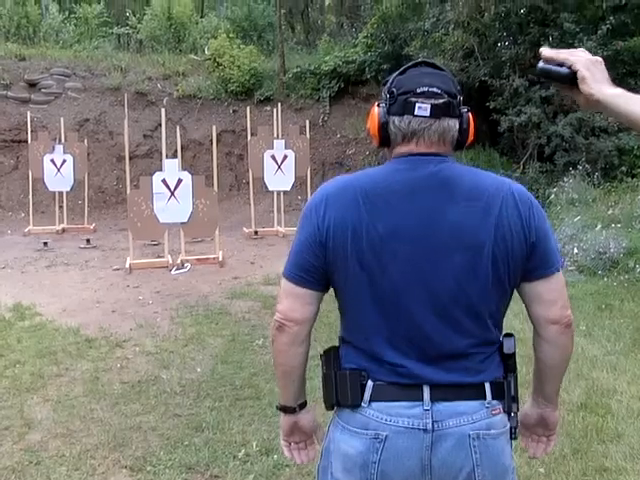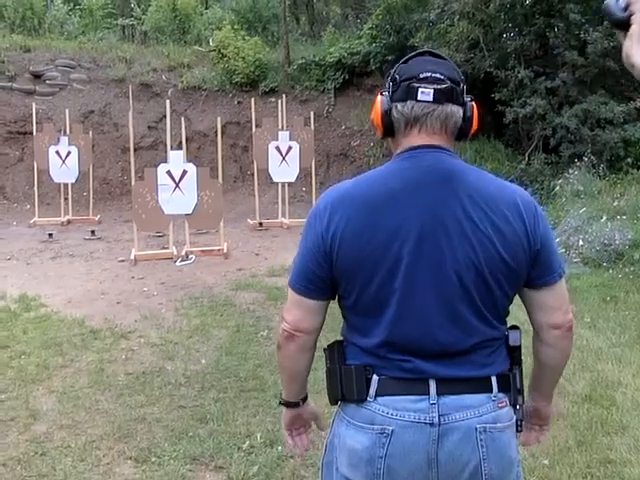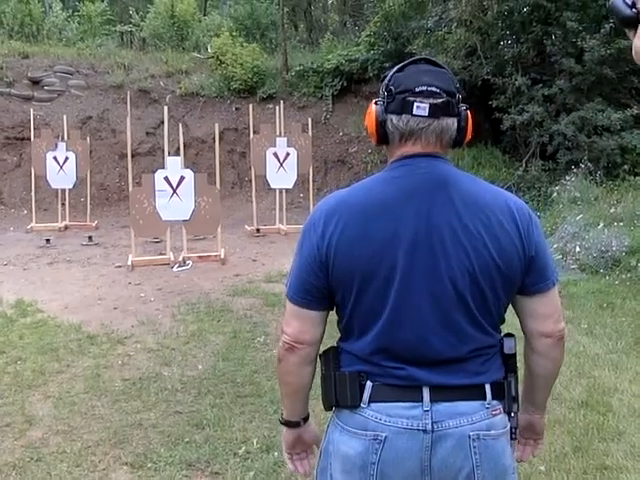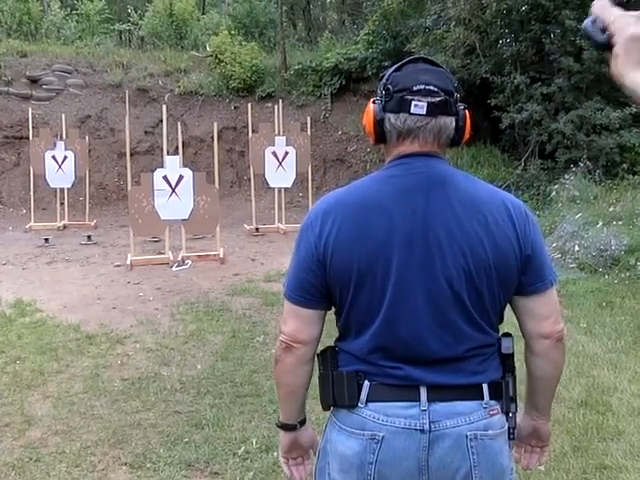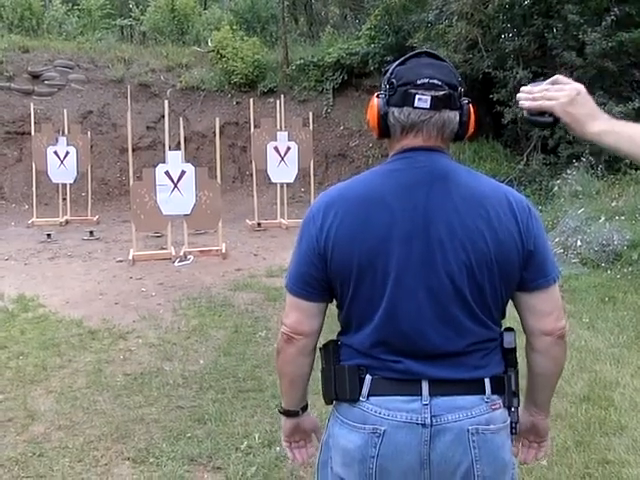
dt=0.3s
person 1, frame 1
left shoulder: (335, 201)
right shoulder: (512, 203)
left elbow: (290, 320)
right elbow: (556, 319)
left wrist: (292, 405)
right wrist: (545, 402)
left hip: (370, 429)
right hip: (476, 429)
person 1, frame 2
left shoulder: (339, 206)
right shoulder: (516, 206)
left elbow: (297, 328)
right elbow: (556, 325)
left wrist: (294, 402)
right wrist: (539, 399)
left hip: (376, 424)
right hip: (481, 424)
person 1, frame 3
left shoulder: (334, 215)
right shoulder: (511, 213)
left elbow: (297, 342)
right elbow: (548, 333)
left wrist: (295, 421)
right wrist: (533, 410)
left hip: (369, 429)
right hip: (476, 430)
person 1, frame 4
left shoulder: (331, 214)
right shoulder: (508, 213)
left elbow: (295, 341)
right elbow: (548, 335)
left wrist: (291, 424)
right wrist: (538, 416)
left hip: (367, 430)
right hip: (474, 431)
person 1, frame 5
left shoulder: (333, 207)
right shoulder: (511, 208)
left elbow: (296, 333)
right elbow: (549, 331)
left wrist: (294, 410)
right wrist: (536, 412)
left hip: (369, 424)
right hip: (476, 425)
